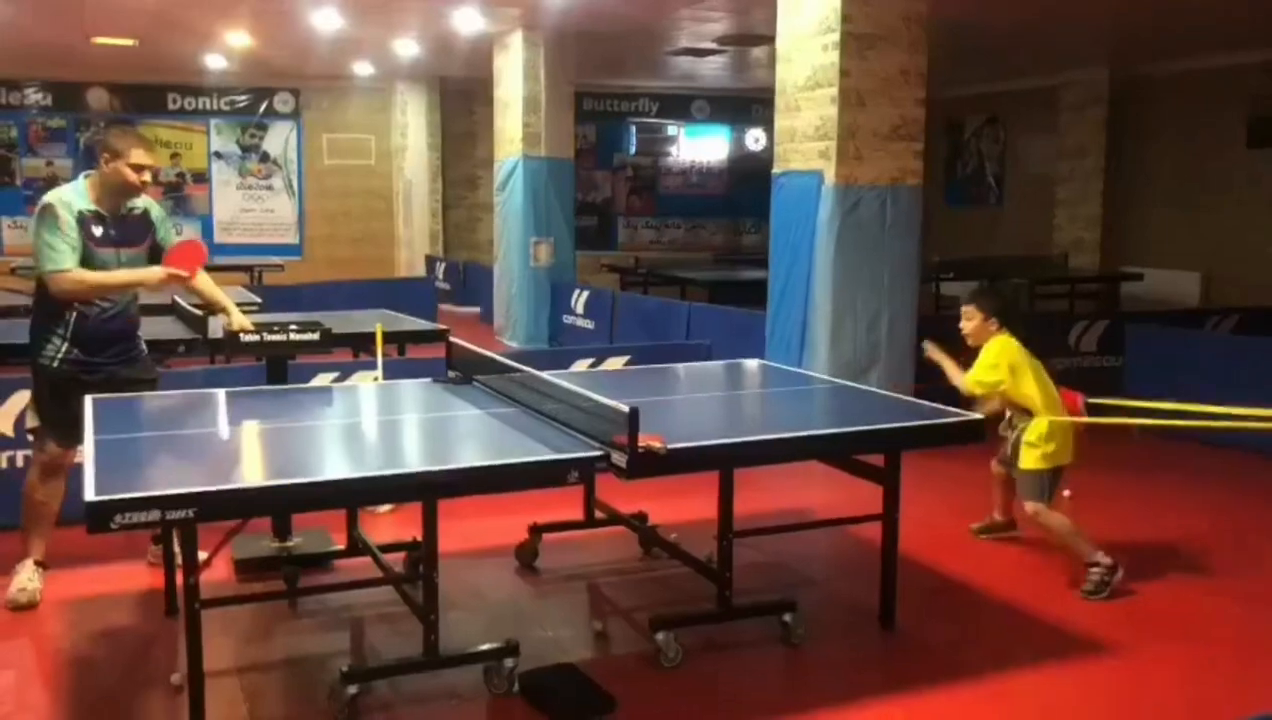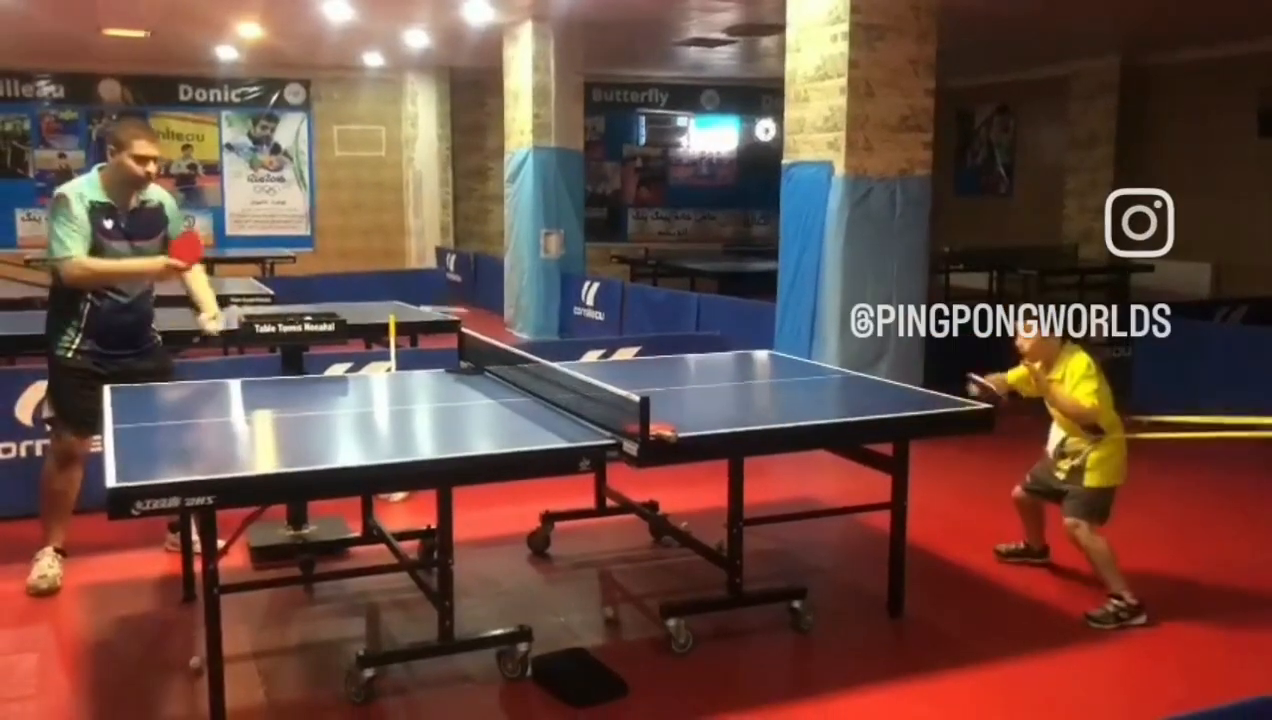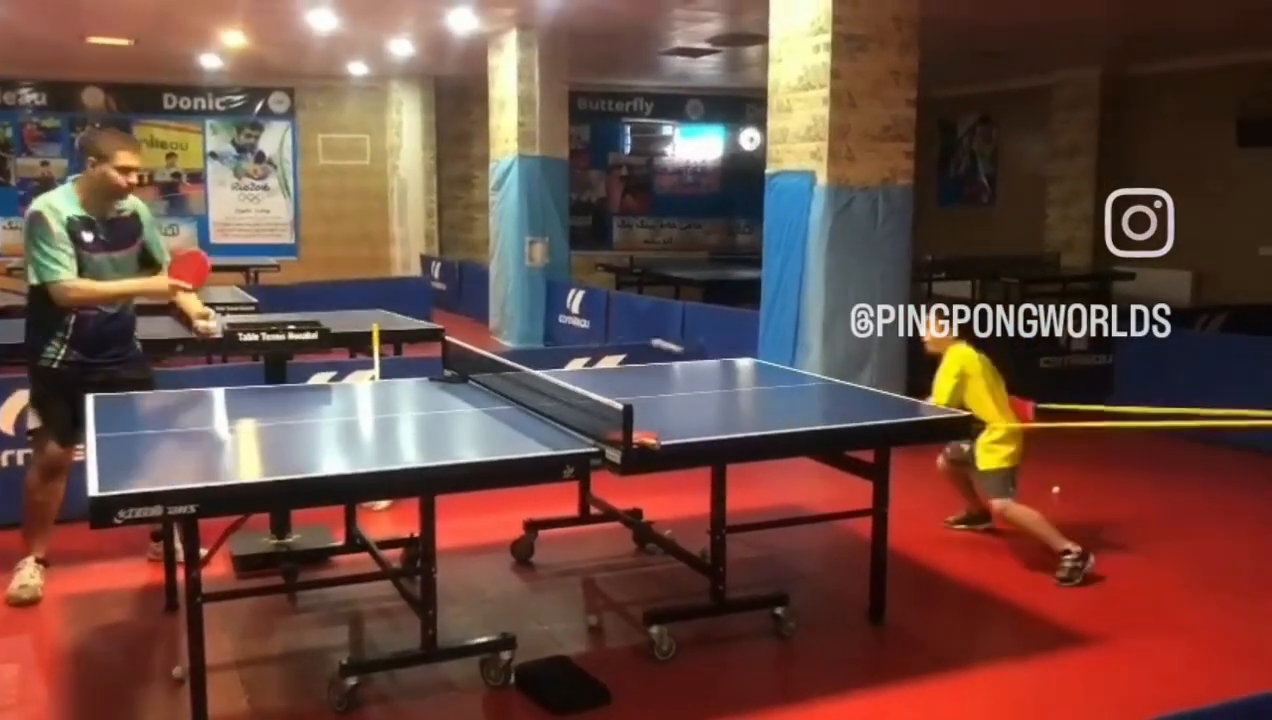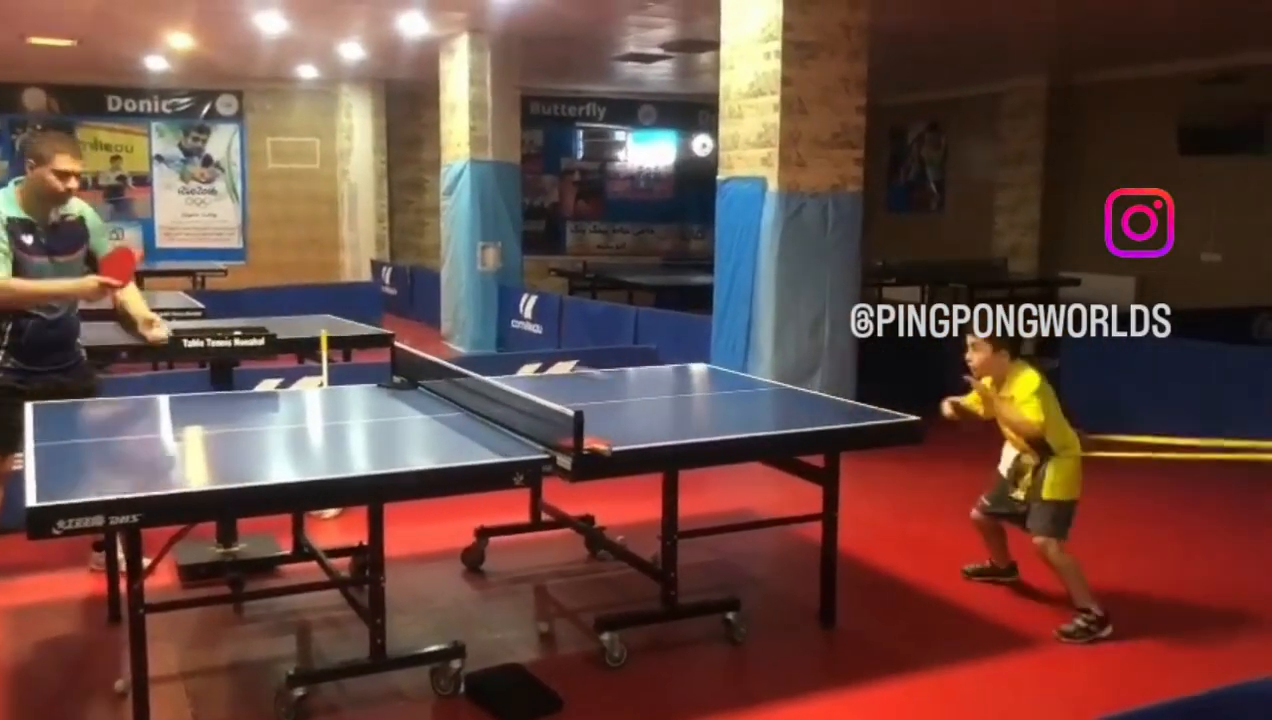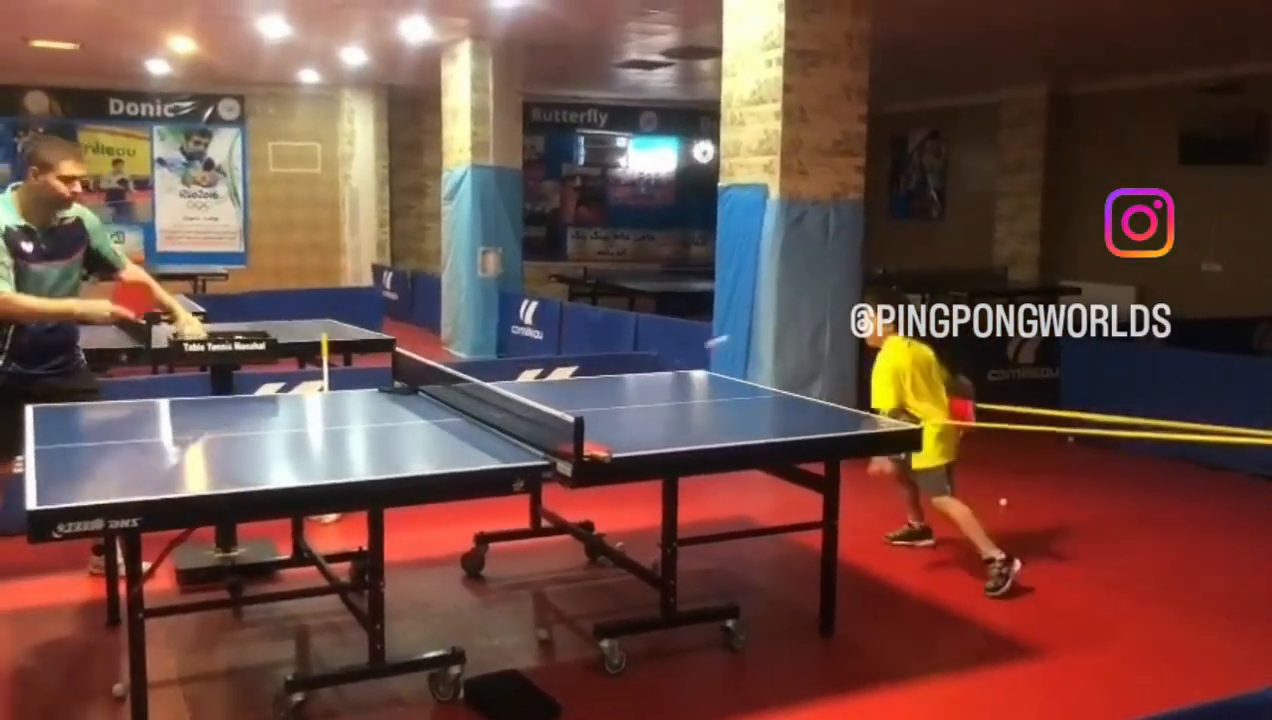
dt=1s
person 1, frame 1
left shoulder: (147, 211)
right shoulder: (60, 207)
left elbow: (185, 266)
right elbow: (60, 282)
left wrist: (229, 307)
right wrist: (137, 277)
left hip: (125, 352)
right hip: (65, 355)
right knee: (52, 455)
left ankle: (163, 540)
person 1, frame 2
left shoulder: (161, 203)
right shoulder: (73, 198)
left elbow: (187, 261)
right elbow: (70, 269)
left wrist: (207, 304)
right wrist: (144, 267)
left hip: (141, 345)
right hip: (82, 347)
right knee: (69, 446)
left ankle: (180, 527)
right ankle: (51, 548)
person 1, frame 3
left shoulder: (135, 211)
right shoulder: (48, 213)
left elbow: (162, 266)
right elbow: (64, 291)
left wrist: (191, 305)
right wrist: (144, 286)
left hip: (122, 353)
right hip: (63, 357)
right knee: (52, 455)
left ankle: (162, 535)
right ankle: (33, 558)
person 1, frame 4
left shoulder: (82, 216)
left elbow: (117, 274)
left wrist: (141, 314)
right wrist: (75, 287)
left hip: (67, 363)
left ankle: (105, 546)
person 1, frame 5
left shoulder: (79, 220)
left elbow: (124, 270)
left wrist: (179, 312)
right wrist: (82, 308)
left hip: (65, 365)
left ankle: (105, 550)
person 2, frame 1
left shoulder: (996, 352)
right shoulder: (1005, 348)
left elbow: (970, 387)
left wrist: (943, 360)
right wrist: (991, 407)
left hip: (1040, 432)
right hip: (1029, 425)
left knee: (1035, 508)
right knee: (1000, 468)
left ankle: (1100, 564)
right ankle: (1003, 520)
person 2, frame 2
left shoulder: (1080, 365)
right shoulder: (1036, 366)
left elbow: (1088, 415)
right elbow: (1006, 380)
left wrist: (1047, 393)
right wrist: (987, 384)
left hip: (1098, 452)
right hip: (1067, 446)
left knee: (1076, 525)
right knee: (1024, 495)
left ankle: (1125, 601)
right ankle: (1035, 548)
person 2, frame 3
left shoulder: (954, 361)
right shoulder: (968, 356)
left elbow: (939, 407)
left hip: (995, 439)
right hip: (983, 434)
left knee: (1001, 505)
right knee: (946, 463)
left ankle: (1072, 552)
right ankle: (978, 514)
person 2, frame 4
left shoulder: (1029, 383)
right shoulder: (990, 383)
left elbow: (1034, 430)
right elbow: (968, 407)
left wrist: (993, 404)
right wrist: (951, 405)
left hip: (1055, 466)
right hip: (1022, 462)
left knee: (1045, 543)
right knee: (982, 515)
left ankle: (1093, 613)
right ankle: (1002, 566)
person 2, frame 5
left shoulder: (888, 358)
right shoulder: (917, 348)
left elbow: (886, 410)
right elbow: (945, 380)
left wrist: (879, 454)
left hip: (929, 433)
right hip: (924, 427)
left knee: (942, 499)
right knee: (895, 468)
left ankle: (998, 559)
right ankle: (919, 528)
